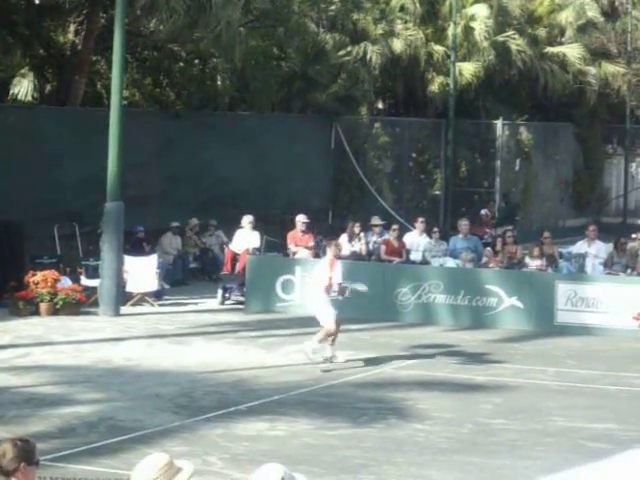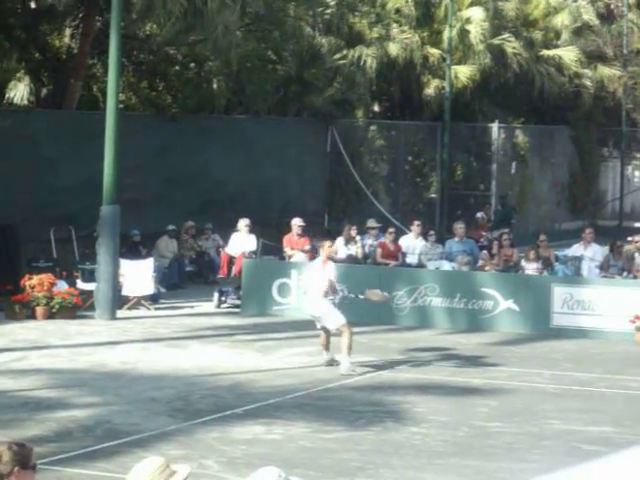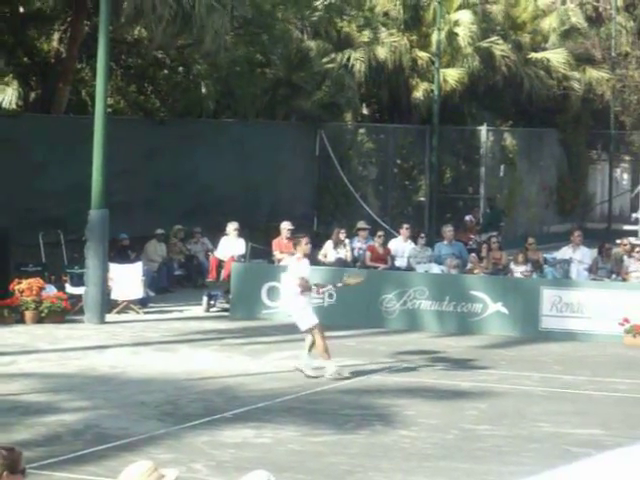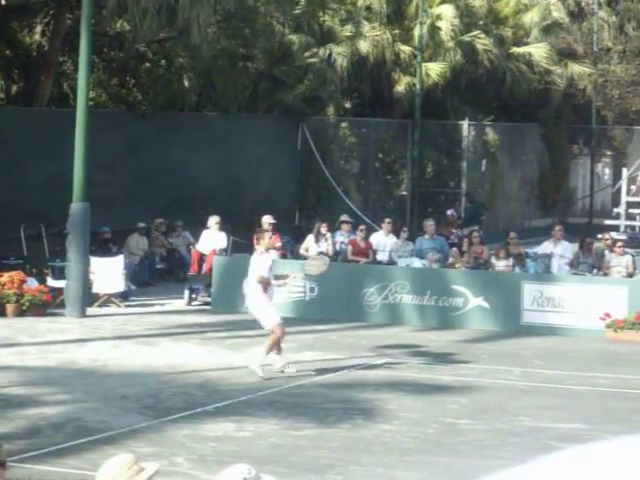
dt=0.2s
person 1, frame 1
left shoulder: (322, 263)
right shoulder: (336, 263)
right elbow: (338, 287)
right wrist: (342, 291)
left hip: (313, 298)
right hip: (318, 298)
left knee: (336, 323)
right knee: (332, 329)
left ankle: (329, 354)
right ankle: (311, 345)
person 1, frame 2
left shoulder: (311, 265)
right shoulder: (329, 264)
left elbow: (305, 288)
right elbow: (330, 284)
right wrist: (336, 292)
left hip: (309, 302)
right hip: (321, 302)
left knee: (326, 329)
right knee: (347, 331)
left ankle: (328, 358)
right ankle: (345, 364)
person 1, frame 3
left shoulder: (292, 261)
right shoulder: (303, 261)
right elbow: (301, 281)
left wrist: (317, 286)
right wrist: (313, 287)
left hip: (291, 302)
right hip: (298, 302)
left knee: (311, 332)
right knee: (319, 334)
left ankle: (304, 363)
right ankle: (330, 368)
person 1, frame 4
left shoulder: (259, 256)
right shoulder: (264, 257)
left elbow: (268, 277)
right elbow: (259, 279)
left wrist: (288, 276)
right wrist: (275, 282)
left hip: (260, 300)
right hip: (259, 300)
left knee: (277, 332)
right knee: (279, 332)
left ankle: (280, 363)
right ankle: (257, 362)
